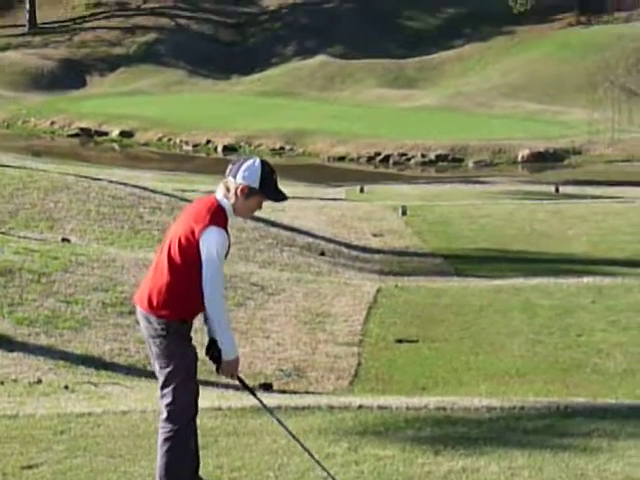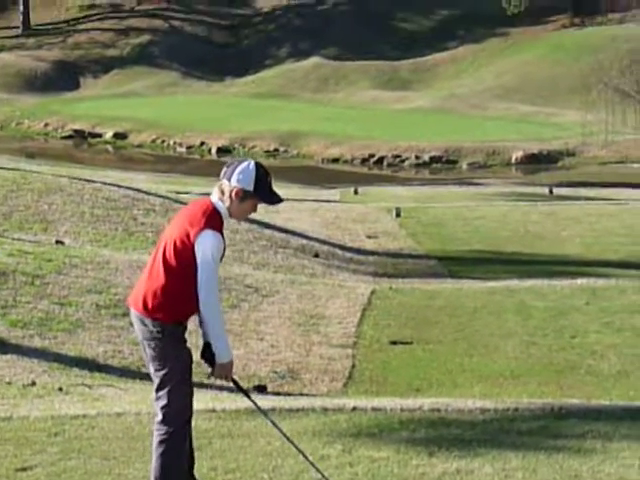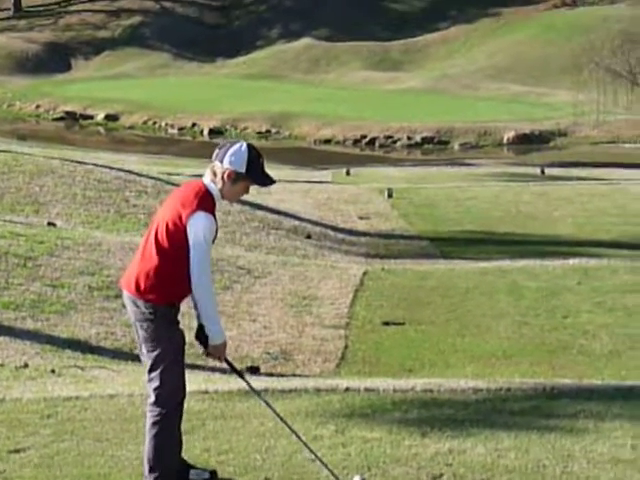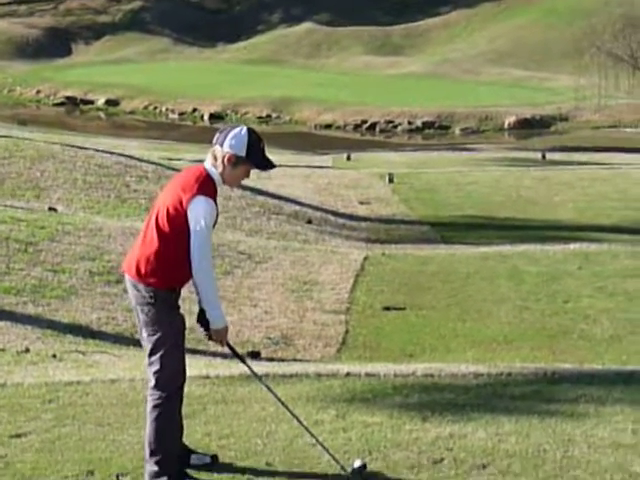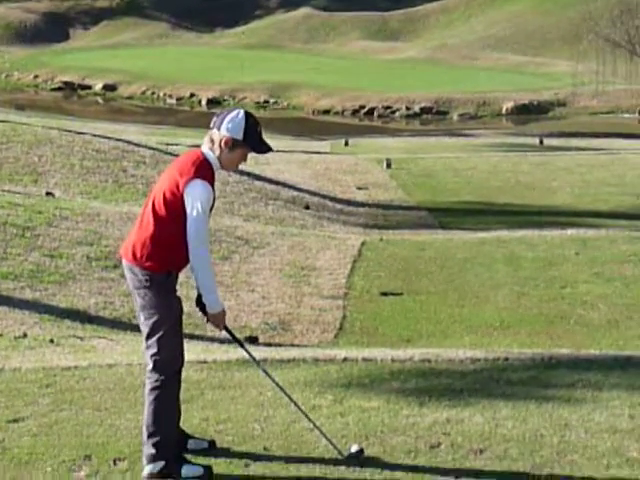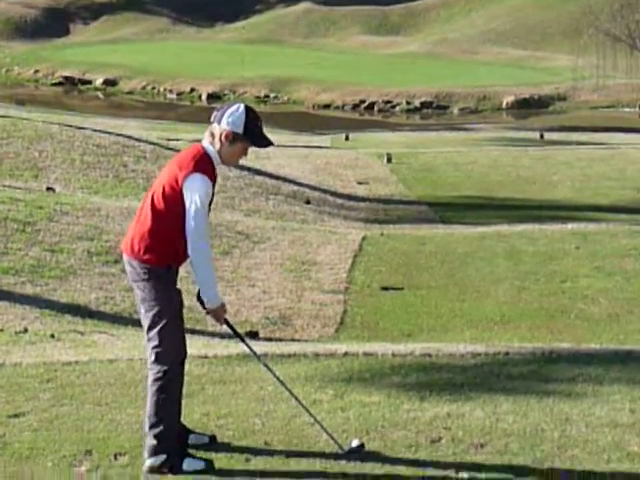
dt=0.1s
person 1, frame 1
left shoulder: (204, 207)
right shoulder: (214, 228)
right elbow: (213, 296)
left wrist: (214, 337)
right wrist: (228, 351)
left hip: (155, 310)
right hip: (166, 319)
left knee: (182, 404)
right knee: (178, 410)
person 1, frame 2
left shoulder: (197, 210)
right shoulder: (209, 230)
right elbow: (208, 298)
left wrist: (209, 340)
right wrist: (223, 354)
left hip: (149, 313)
right hip: (161, 322)
left knee: (176, 406)
right knee: (173, 412)
person 1, frame 3
left shoulder: (191, 192)
right shoulder: (202, 213)
left elbow: (191, 272)
right elbow: (201, 280)
left wrist: (205, 325)
right wrist: (216, 335)
left hip: (142, 294)
right hip: (153, 303)
left knee: (169, 389)
right knee: (166, 394)
person 1, frame 4
left shoulder: (193, 178)
right shoulder: (202, 196)
left elbow: (193, 256)
right elbow: (201, 264)
left wrist: (206, 309)
right wrist: (217, 319)
left hip: (148, 280)
right hip: (154, 287)
left knee: (170, 373)
right knee: (167, 378)
left ankle: (171, 450)
person 1, frame 5
left shoulder: (192, 163)
right shoulder: (199, 180)
left elbow: (191, 241)
right elbow: (198, 248)
left wrist: (206, 295)
right wrist: (214, 304)
left hip: (147, 264)
right hip: (151, 271)
left knee: (168, 358)
right knee: (165, 362)
left ankle: (169, 436)
person 1, frame 6
left shoulder: (195, 158)
right shoulder: (198, 174)
left elbow: (193, 234)
right elbow: (197, 242)
left wrist: (208, 291)
right wrist: (212, 298)
left hip: (151, 259)
right hip: (151, 264)
left knee: (170, 351)
right knee: (168, 356)
left ankle: (171, 429)
right ankle: (161, 450)
